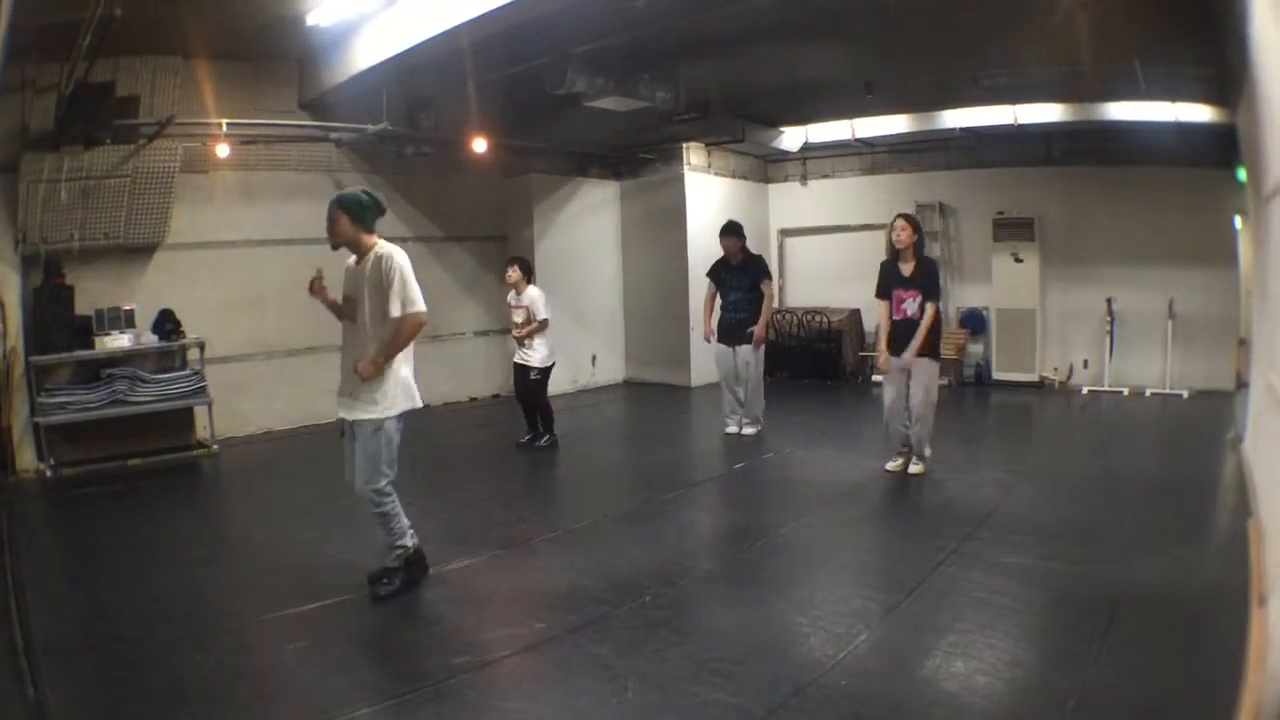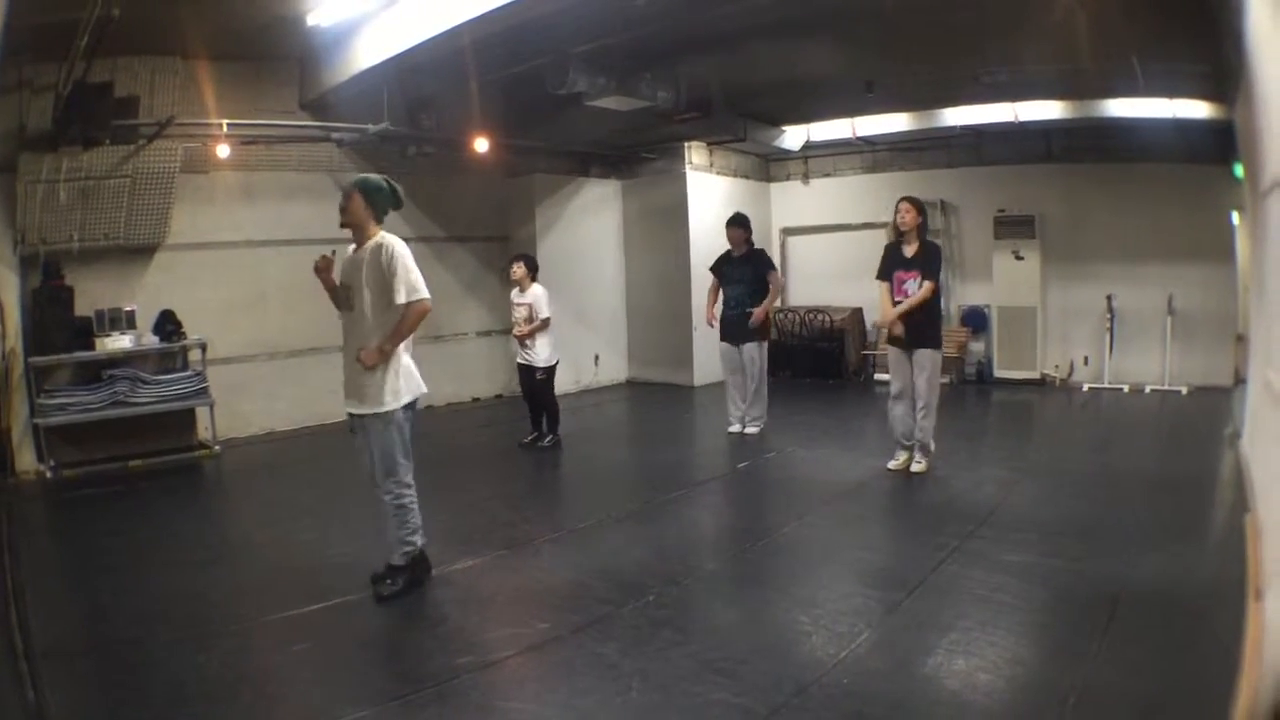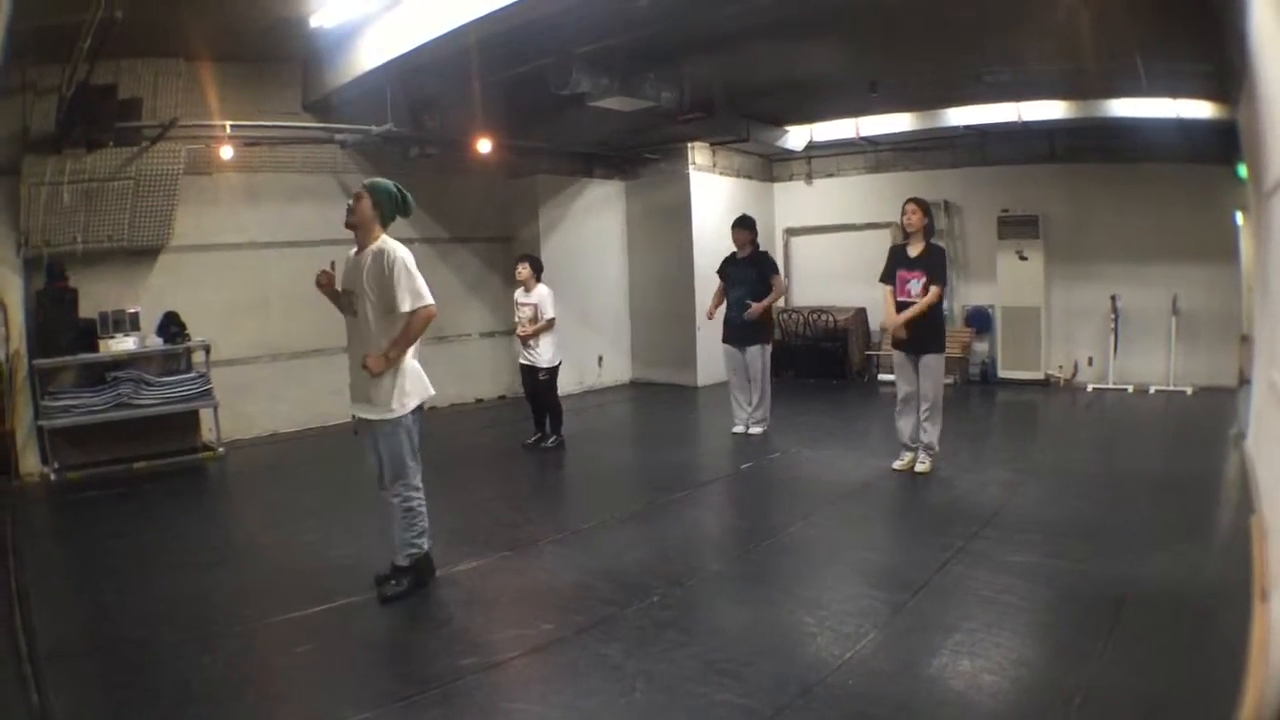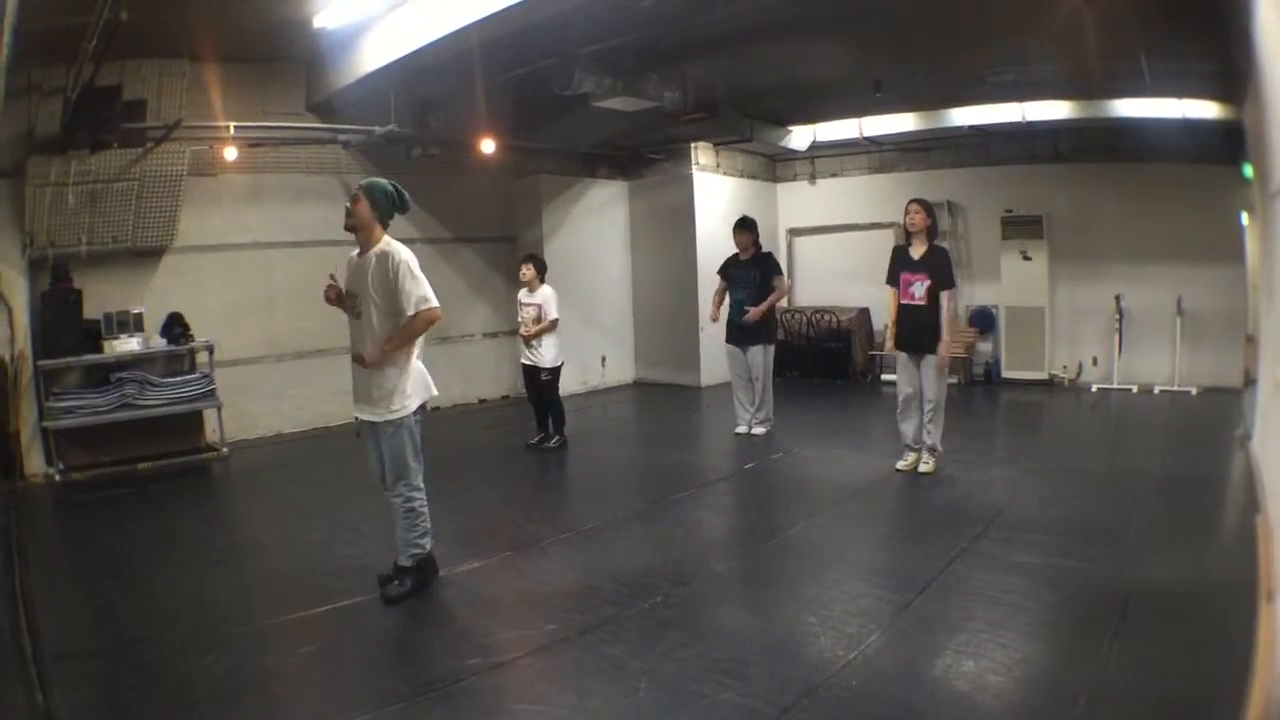
dt=0.2s
person 1, frame 1
left shoulder: (390, 259)
right shoulder: (352, 265)
left elbow: (416, 318)
left wrist: (377, 362)
right wrist: (326, 300)
left hip: (383, 395)
right hip: (355, 394)
left knee: (372, 483)
right knee: (363, 481)
left ankle: (407, 557)
right ankle: (402, 553)
person 1, frame 2
left shoulder: (390, 248)
right shoulder: (352, 254)
left elbow: (421, 304)
left wrist: (383, 350)
right wrist: (327, 281)
left hip: (388, 387)
right hip: (361, 387)
left knee: (395, 479)
right knee: (384, 477)
left ankle: (410, 560)
right ankle: (405, 555)
person 1, frame 3
left shoulder: (391, 254)
right shoulder: (353, 258)
left elbow: (426, 310)
left wrist: (389, 357)
right wrist: (331, 292)
left hip: (395, 391)
right hip: (367, 392)
left knee: (404, 482)
right knee: (389, 482)
left ankle: (414, 562)
right ankle: (409, 558)
person 1, frame 4
left shoulder: (395, 256)
right shoulder: (354, 259)
left elbow: (430, 312)
left wrist: (385, 351)
right wrist: (339, 300)
left hip: (398, 390)
right hip: (370, 392)
left knee: (405, 484)
right knee: (390, 482)
left ankle: (417, 562)
right ankle: (411, 559)
person 2, frame 1
left shoulder: (928, 267)
right shoulder: (887, 268)
left elbow: (930, 310)
right elbow: (884, 309)
left wrist: (913, 349)
right wrist: (882, 348)
left hip: (923, 347)
right hip: (896, 346)
left knee: (919, 404)
right knee: (891, 403)
left ankle: (919, 454)
right ankle: (902, 451)
person 2, frame 2
left shoulder: (931, 250)
right shoulder: (890, 250)
left elbow: (927, 290)
right elbow: (885, 289)
left wrist: (895, 313)
right wrist: (891, 320)
left hip: (926, 334)
right hip: (899, 333)
left knee: (924, 394)
right knee: (898, 392)
left ankle: (922, 450)
right ankle: (904, 447)
person 2, frame 3
left shoulder: (936, 253)
right shoulder: (895, 252)
left elbow: (934, 295)
right elbow: (889, 291)
left wrist: (903, 317)
right wrist: (893, 320)
left hip: (930, 336)
right hip: (903, 336)
left knee: (930, 397)
right knee: (905, 395)
left ankle: (927, 451)
right ankle: (909, 449)
person 2, frame 4
left shoulder: (939, 255)
right shoulder: (898, 253)
left elbow: (946, 298)
right elbow: (894, 295)
left wrist: (945, 340)
right wrist: (890, 332)
left hip: (930, 337)
right hip: (905, 338)
left knee: (932, 397)
right knee: (906, 396)
left ankle: (930, 451)
right ankle: (912, 449)
person 3, frame 1
left shoulder: (756, 263)
right shoulder: (719, 266)
left elbow: (768, 294)
right elbow: (710, 295)
left wrist: (762, 325)
right wrist: (707, 324)
left hip: (749, 330)
right hip: (726, 330)
left knee: (749, 377)
right knee: (727, 376)
left ankle: (752, 421)
right ankle: (733, 419)
person 3, frame 2
left shoulder: (759, 257)
right shoulder: (723, 260)
left elbow: (777, 285)
right elbow: (714, 288)
left wrist: (764, 308)
right wrist: (709, 309)
left hip: (753, 327)
right hip: (728, 326)
left knee: (754, 375)
right knee: (733, 375)
left ankle: (754, 420)
right ankle: (736, 419)
person 3, frame 3
left shoulder: (763, 260)
right shoulder: (728, 262)
left elbow: (780, 289)
right elbow: (721, 290)
left wrist: (762, 305)
right wrist: (713, 306)
left hip: (757, 329)
right hip: (732, 329)
left knee: (758, 377)
right knee: (736, 377)
left ankle: (758, 421)
right ankle: (741, 420)
person 3, frame 4
left shoulder: (766, 260)
right shoulder: (730, 263)
left elbow: (781, 289)
right elbow: (721, 289)
left wrist: (761, 309)
right wrist: (715, 307)
left hip: (760, 330)
right hip: (735, 329)
left knee: (760, 377)
right knee: (739, 378)
left ankle: (762, 421)
right ankle: (744, 420)
person 4, frame 1
left shoulder: (534, 294)
right shoulder: (511, 297)
left elbow: (544, 322)
left wrist: (525, 332)
right wrist: (515, 332)
left hip: (539, 356)
right hip: (521, 356)
left knee: (537, 396)
right knee: (522, 396)
left ankle: (549, 434)
right ankle: (533, 431)
person 4, frame 2
left shoulder: (538, 292)
right shoulder: (514, 294)
left elbow: (545, 321)
left wrist: (526, 331)
right wrist: (515, 330)
left hip: (542, 356)
right hip: (524, 355)
left knee: (545, 396)
right knee: (529, 396)
left ankle: (553, 434)
right ankle: (537, 431)
person 4, frame 3
left shoulder: (543, 292)
right shoulder: (518, 294)
left elbow: (550, 321)
left wrist: (530, 331)
right wrist: (519, 330)
left hip: (545, 356)
right hip: (526, 356)
left knee: (548, 396)
right knee: (532, 397)
left ankle: (556, 435)
right ankle: (540, 432)
person 4, frame 4
left shoulder: (547, 293)
right shoulder: (521, 294)
left elbow: (553, 322)
left wrist: (534, 331)
right wrist: (522, 330)
left hip: (547, 356)
right hip: (528, 356)
left knee: (550, 396)
right knee: (534, 397)
left ankle: (559, 435)
right ankle: (543, 432)
